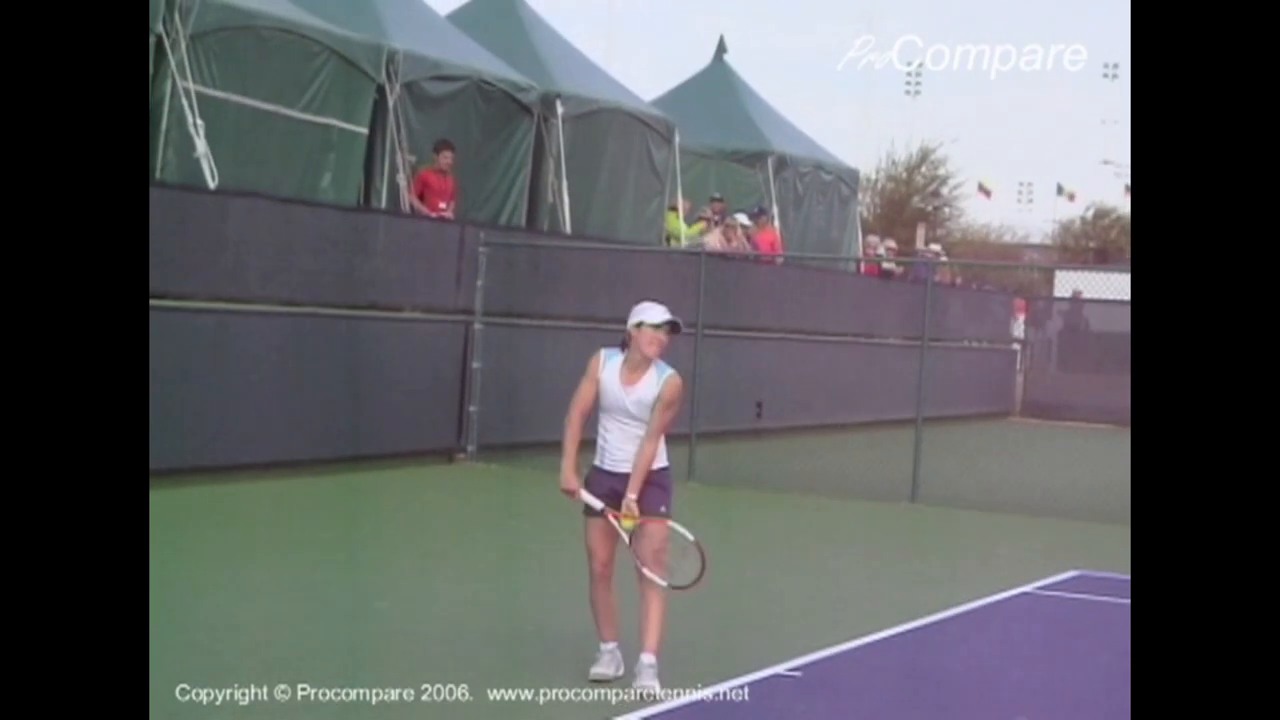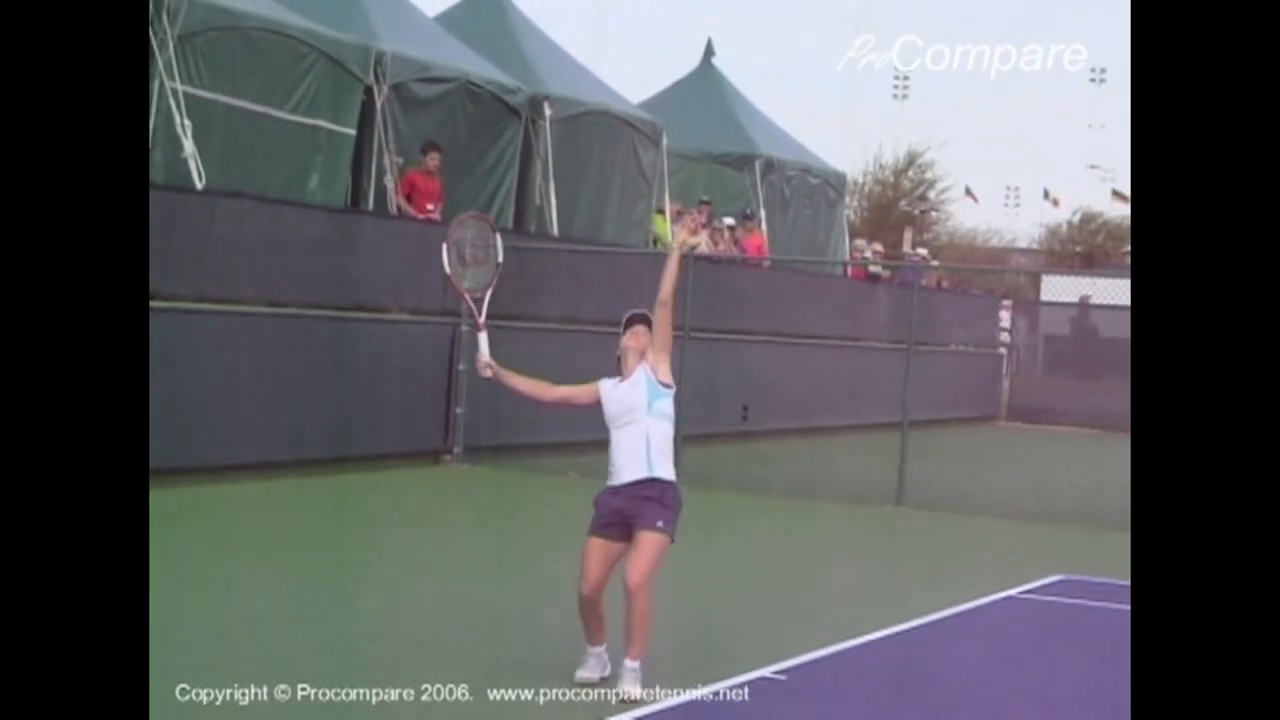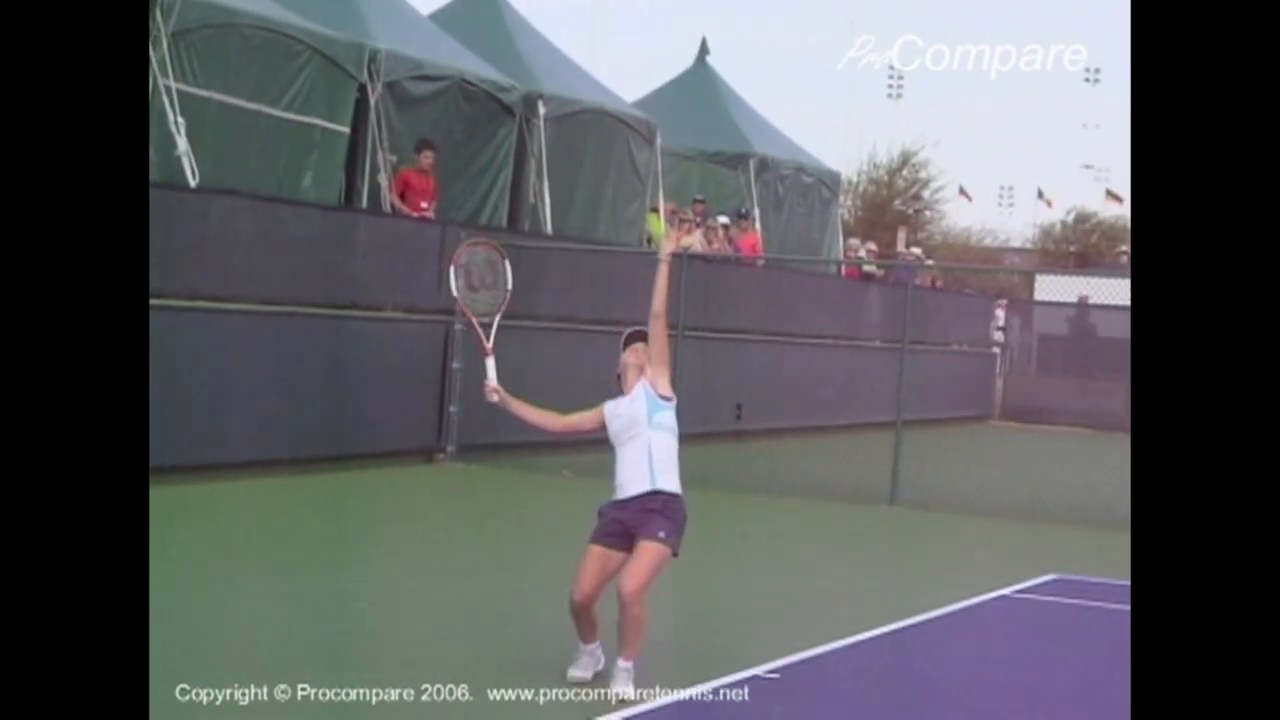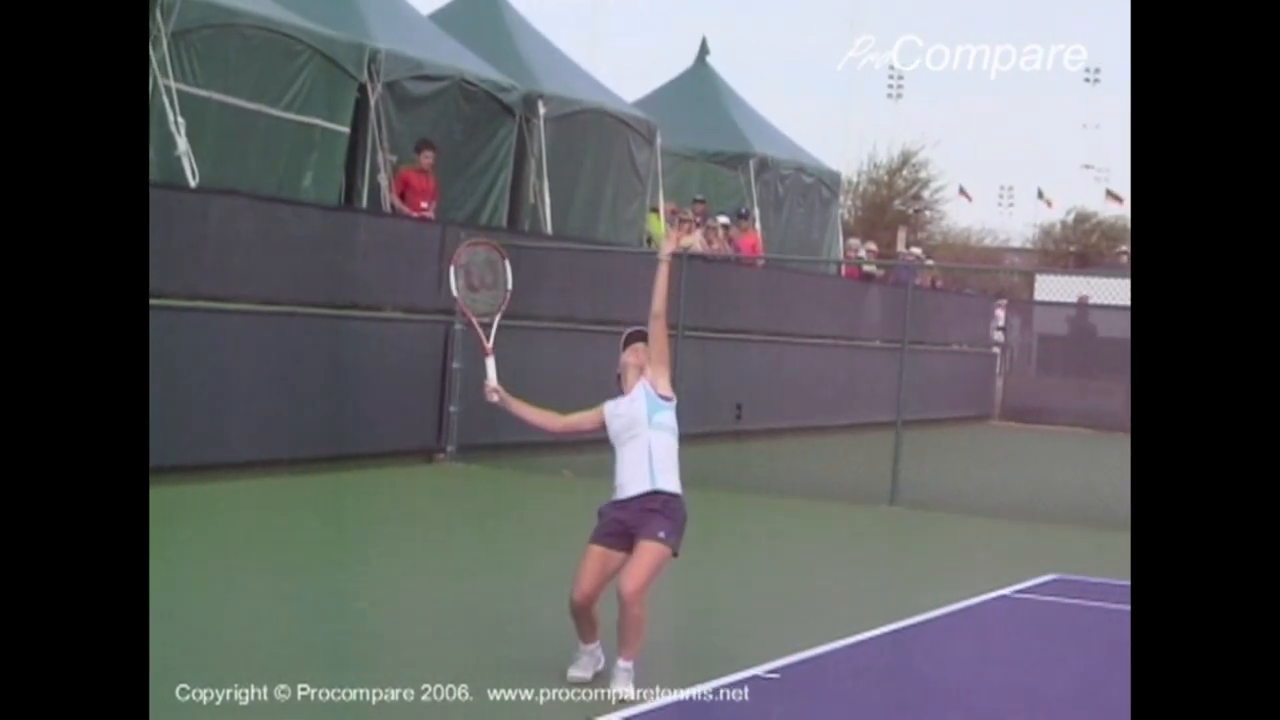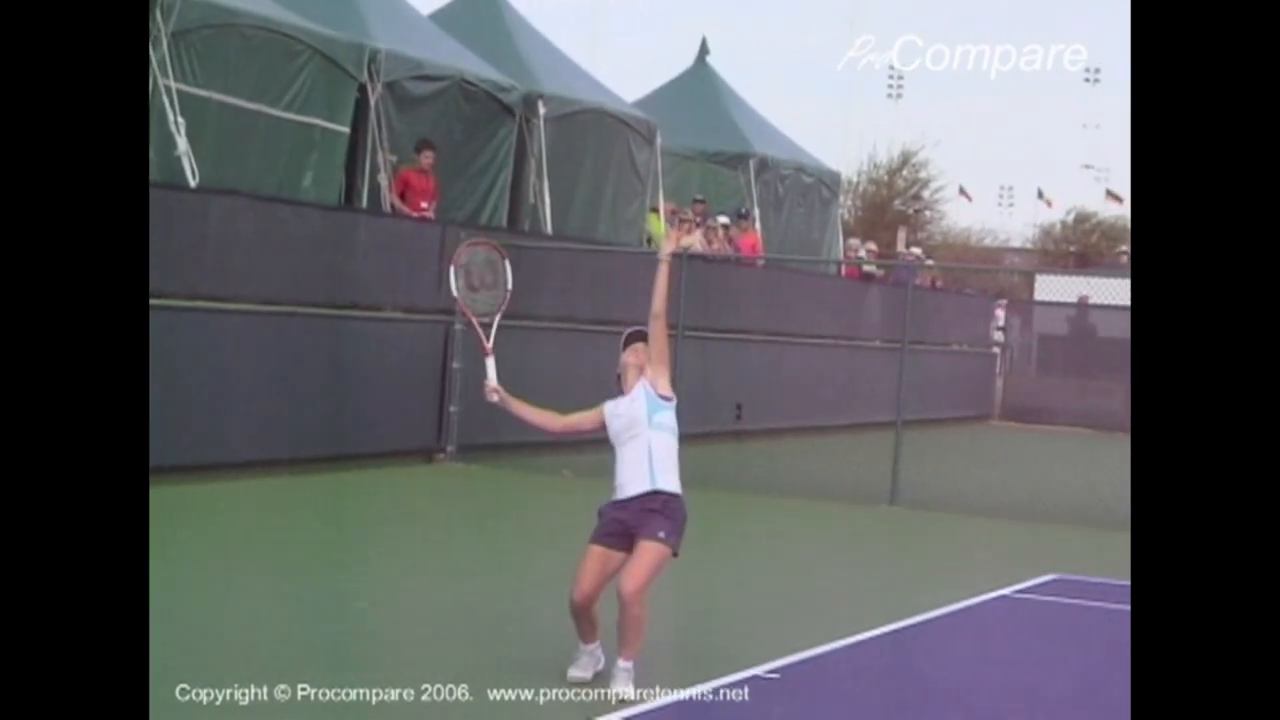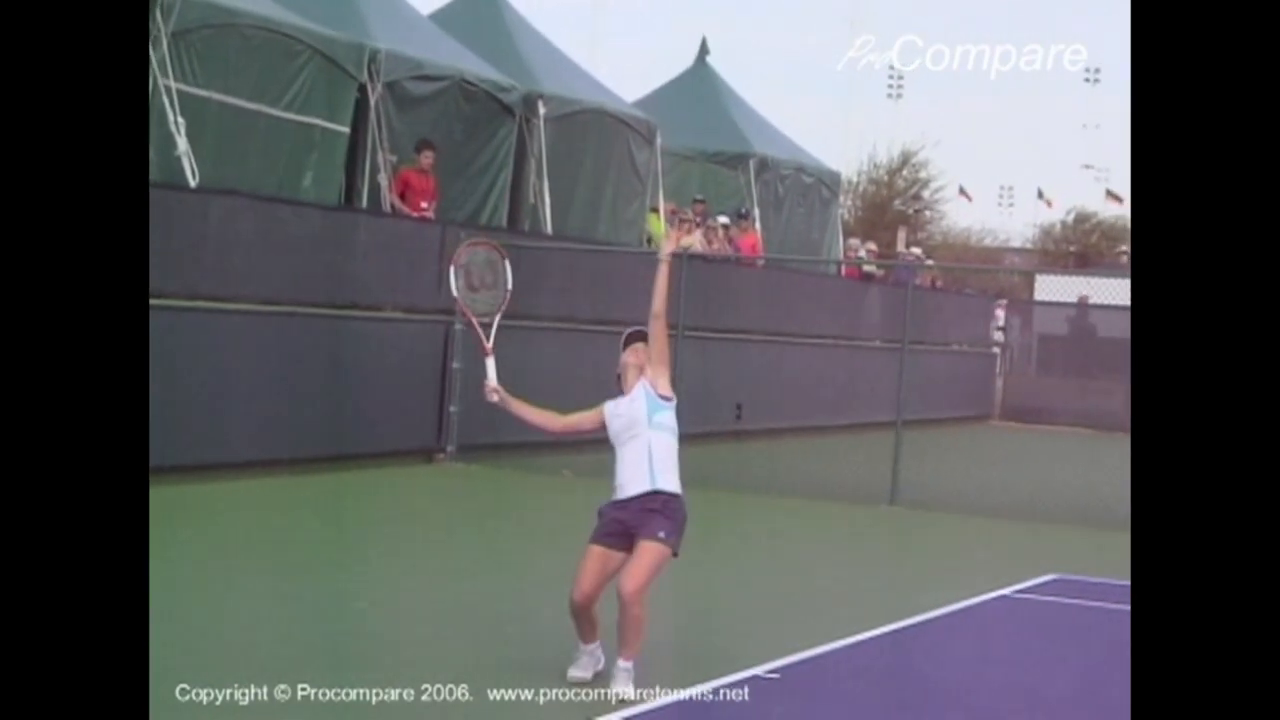
dt=0.7s
person 1, frame 1
left shoulder: (668, 381)
right shoulder: (602, 362)
left elbow: (651, 440)
right elbow: (577, 414)
left wrist: (634, 496)
right wrist: (569, 467)
left hip: (649, 480)
right hip: (603, 476)
left knee: (651, 572)
right knee: (600, 568)
left ankle: (648, 664)
right ankle: (609, 652)
person 1, frame 2
left shoulder: (657, 367)
right shoulder: (606, 389)
left elbow: (664, 305)
right elbow: (548, 393)
left wrist: (676, 248)
right wrist: (497, 370)
left hip: (656, 494)
right hip: (615, 496)
left knee: (636, 584)
right knee: (588, 591)
left ankle: (631, 669)
right ankle: (596, 653)
person 1, frame 3
left shoulder: (657, 384)
right shoulder: (610, 410)
left elbow: (657, 317)
right elbow: (557, 422)
left wrist: (664, 260)
right wrist: (505, 399)
left hip: (661, 507)
right hip: (619, 509)
left knee: (630, 591)
right knee: (581, 596)
left ankle: (625, 669)
right ankle: (589, 652)
person 1, frame 4
left shoulder: (657, 385)
right shoulder: (610, 410)
left elbow: (657, 318)
right elbow: (557, 423)
left wrist: (664, 260)
right wrist: (505, 399)
left hip: (661, 507)
right hip: (620, 508)
left knee: (630, 591)
right knee: (581, 597)
left ankle: (625, 669)
right ankle: (589, 652)
person 1, frame 5
left shoulder: (657, 385)
right shoulder: (610, 410)
left elbow: (657, 318)
right elbow: (557, 423)
left wrist: (664, 260)
right wrist: (505, 399)
left hip: (661, 507)
right hip: (619, 509)
left knee: (630, 591)
right knee: (581, 596)
left ankle: (625, 669)
right ankle: (589, 652)
person 1, frame 6
left shoulder: (657, 385)
right shoulder: (610, 410)
left elbow: (657, 317)
right elbow: (557, 422)
left wrist: (664, 260)
right wrist: (506, 399)
left hip: (661, 507)
right hip: (619, 508)
left knee: (630, 591)
right knee: (581, 597)
left ankle: (625, 669)
right ankle: (589, 652)
